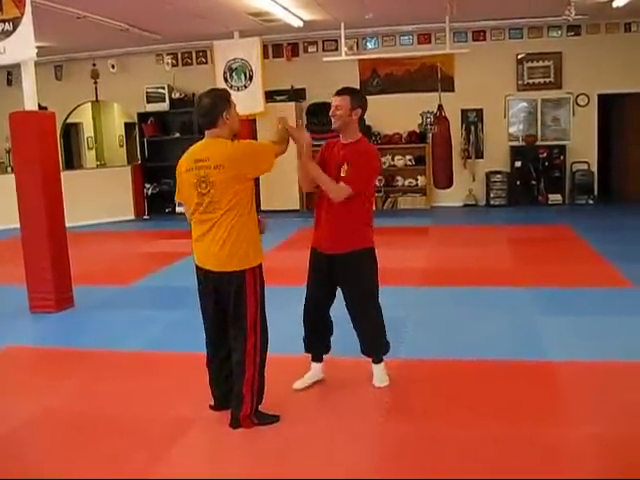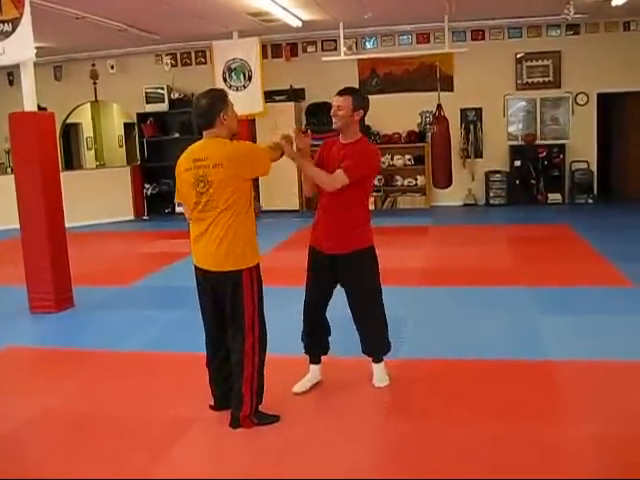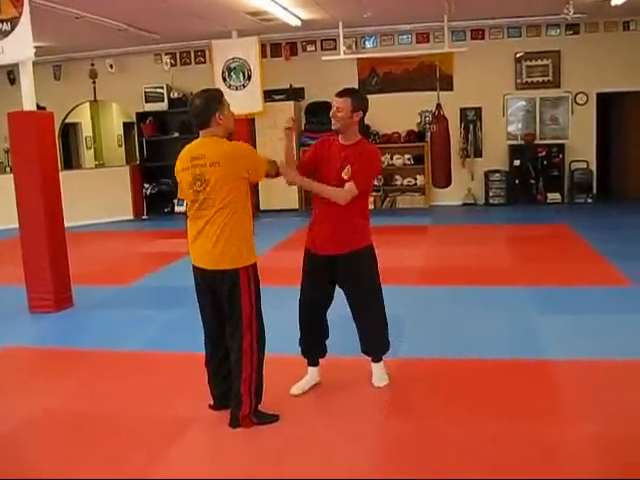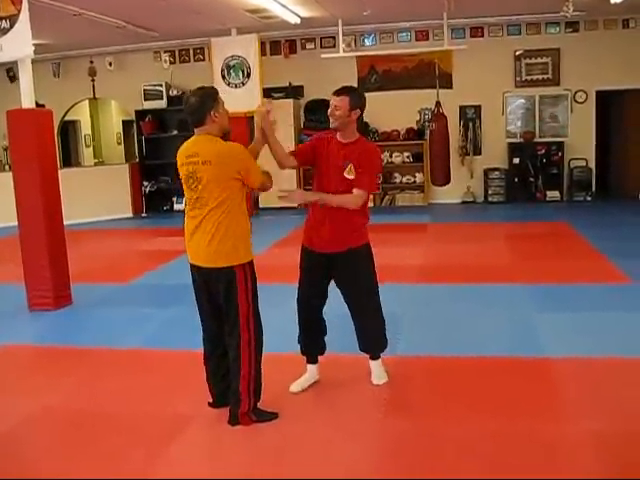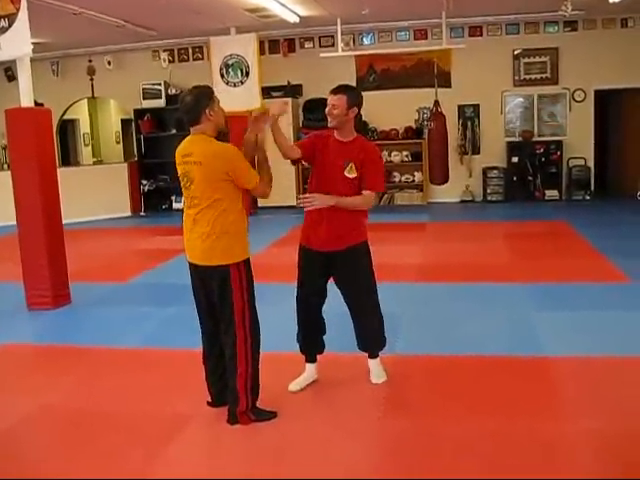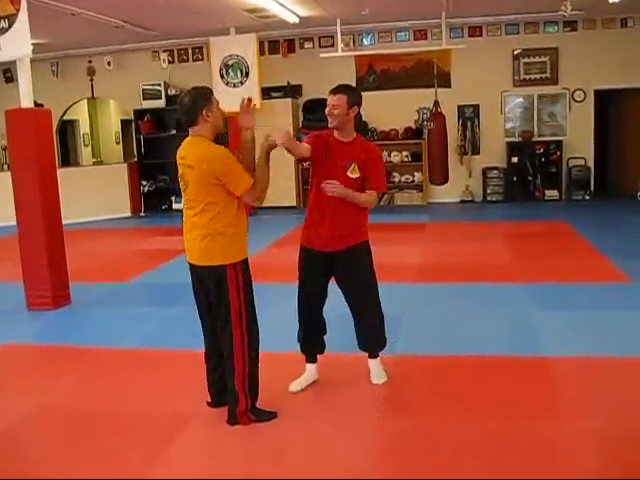
dt=0.1s
person 1, frame 1
left shoulder: (188, 160)
right shoulder: (240, 152)
left elbow: (189, 211)
right elbow: (280, 146)
right wrist: (283, 129)
left hip: (205, 261)
right hip: (239, 261)
left knee: (218, 332)
right knee: (249, 335)
left ankle: (222, 396)
right ankle: (245, 411)
person 1, frame 2
left shoulder: (186, 159)
right shoulder: (239, 152)
left elbow: (189, 210)
right elbow: (275, 152)
right wrist: (284, 142)
left hip: (203, 261)
right hip: (236, 261)
left knee: (217, 333)
right knee: (248, 335)
left ankle: (222, 396)
right ankle: (245, 411)
person 1, frame 3
left shoulder: (186, 157)
right shoulder: (237, 152)
right elbow: (270, 169)
right wrist: (270, 164)
left hip: (202, 259)
right hip: (234, 259)
left knee: (216, 331)
right knee: (246, 334)
left ankle: (222, 395)
right ankle: (245, 410)
person 1, frame 4
left shoulder: (185, 153)
right shoulder: (229, 152)
right elbow: (264, 183)
left wrist: (257, 141)
right wrist: (262, 144)
left hip: (199, 257)
right hip: (229, 257)
left knee: (214, 329)
right knee: (244, 332)
left ankle: (221, 393)
right ankle: (244, 408)
person 1, frame 5
left shoulder: (185, 149)
right shoulder: (223, 152)
right elbow: (262, 188)
left wrist: (252, 135)
right wrist: (260, 148)
left hip: (199, 255)
right hip: (225, 256)
left knee: (213, 328)
right knee: (241, 330)
left ankle: (219, 392)
right ankle: (242, 407)
person 1, frame 6
left shoulder: (187, 150)
right shoulder: (216, 155)
left elbow: (236, 173)
right elbow: (254, 195)
left wrist: (247, 133)
right wrist: (265, 153)
left hip: (199, 255)
right hip: (223, 256)
left knee: (214, 328)
right knee: (239, 330)
left ankle: (219, 392)
right ankle: (242, 407)
person 2, frame 1
left shoulder: (366, 153)
right shoulder: (328, 148)
left elbow: (338, 193)
right elbow: (307, 185)
left wrist: (306, 158)
right wrist: (304, 152)
left hip: (355, 247)
right hip: (323, 244)
left knee: (364, 307)
right knee: (315, 305)
left ankle: (378, 364)
right ankle: (316, 366)
person 2, frame 2
left shoulder: (368, 153)
right shoulder: (327, 147)
left elbow: (330, 184)
right elbow: (310, 190)
left wrist: (298, 158)
right wrist: (303, 153)
left hip: (355, 247)
right hip: (321, 244)
left knee: (367, 307)
right knee: (313, 306)
left ankle: (378, 363)
right ankle: (314, 369)
person 2, frame 3
left shoulder: (368, 153)
right shoulder: (323, 146)
left elbow: (343, 195)
right elbow: (295, 172)
left wrist: (299, 180)
right wrist: (289, 144)
left hip: (354, 247)
right hip: (317, 245)
left knee: (368, 307)
right knee: (310, 307)
left ankle: (377, 363)
right ankle: (312, 370)
person 2, frame 4
left shoulder: (369, 153)
right shoulder: (320, 143)
left elbow: (357, 201)
right elbow: (287, 162)
left wrist: (312, 196)
right wrist: (268, 133)
left hip: (352, 246)
right hip: (315, 243)
left knee: (365, 305)
right knee: (308, 305)
left ankle: (375, 361)
right ankle: (312, 368)
person 2, frame 5
left shoulder: (368, 152)
right shoulder: (318, 141)
left elbow: (368, 201)
right elbow: (291, 153)
left wrist: (330, 201)
right wrist: (273, 124)
left hip: (350, 244)
right hip: (313, 242)
left knee: (364, 303)
right knee: (307, 304)
left ankle: (374, 360)
right ankle: (310, 367)
person 2, frame 6
left shoulder: (369, 152)
right shoulder: (320, 140)
left elbow: (371, 199)
right elbow: (301, 149)
left wrist: (345, 192)
right wrist: (284, 139)
left hip: (352, 244)
right hip: (313, 242)
left knee: (365, 303)
right knee: (309, 305)
left ankle: (374, 360)
right ankle: (311, 367)
